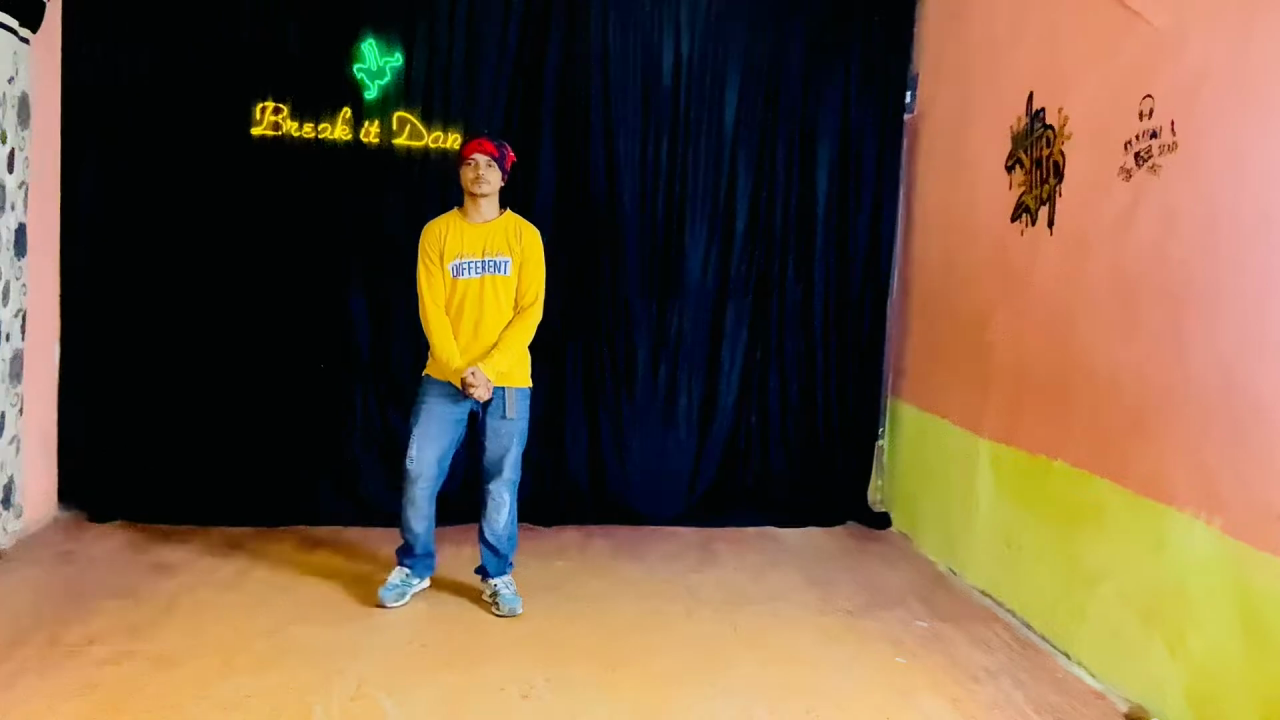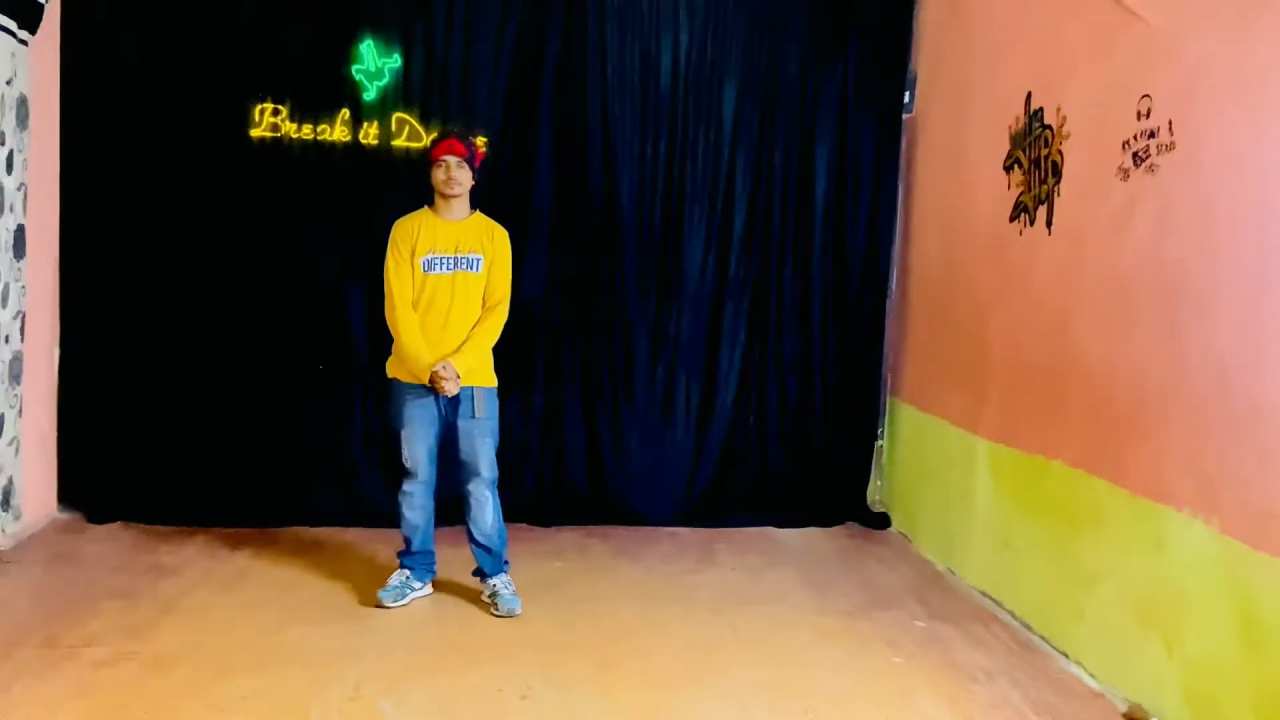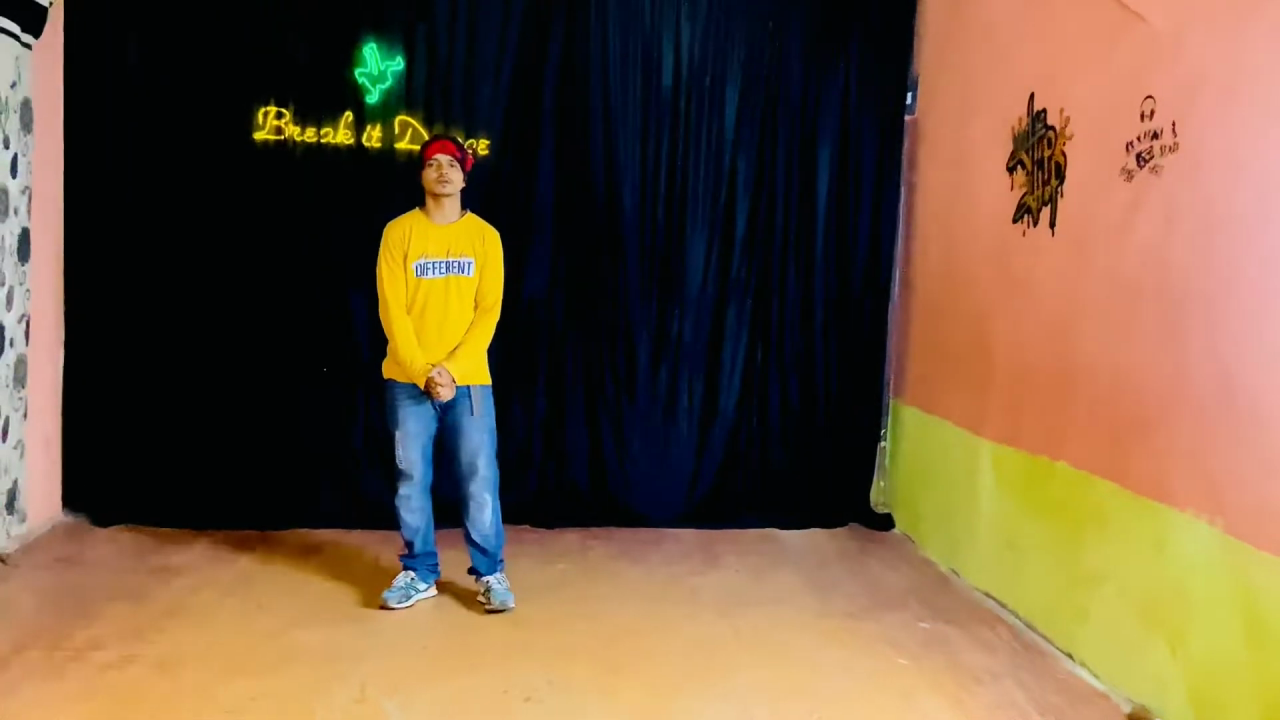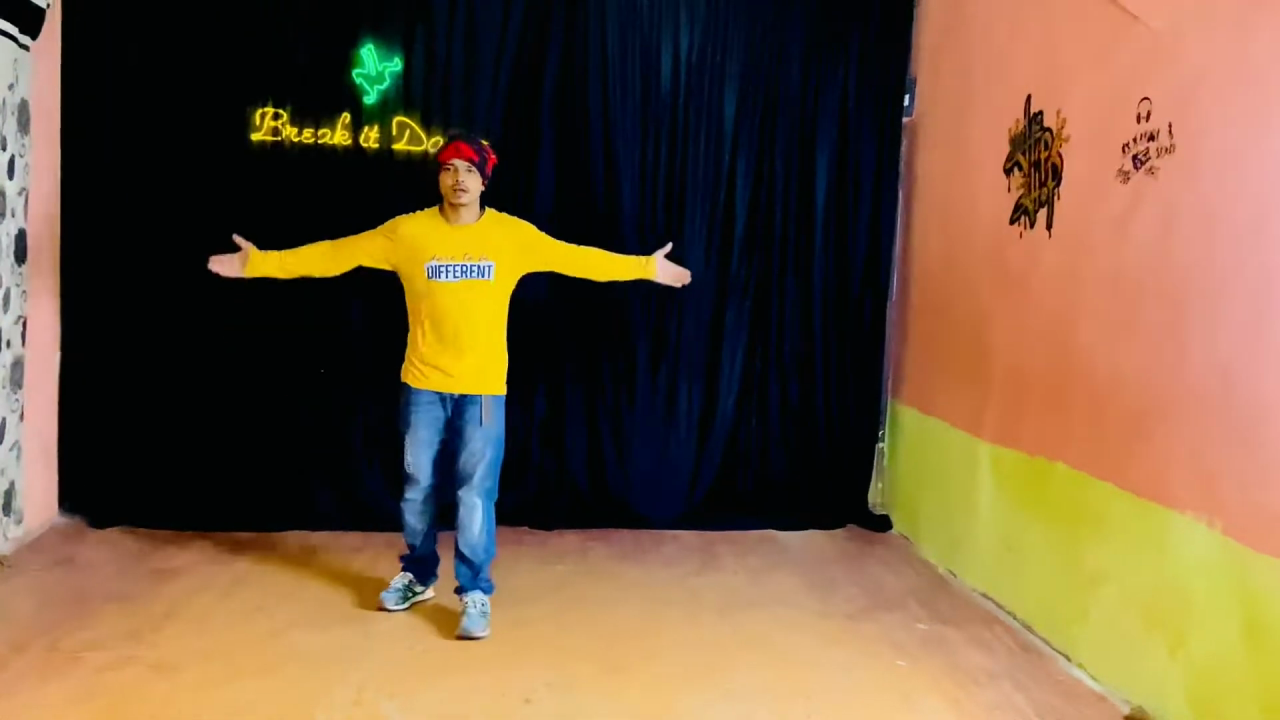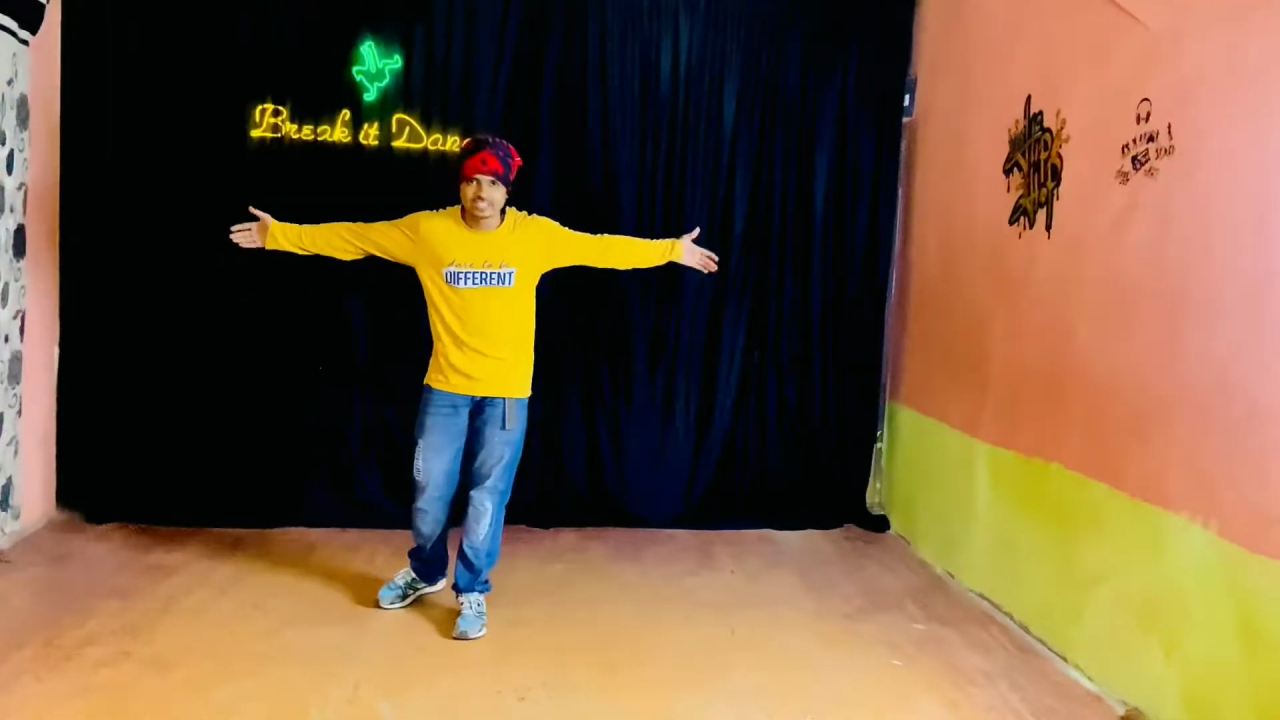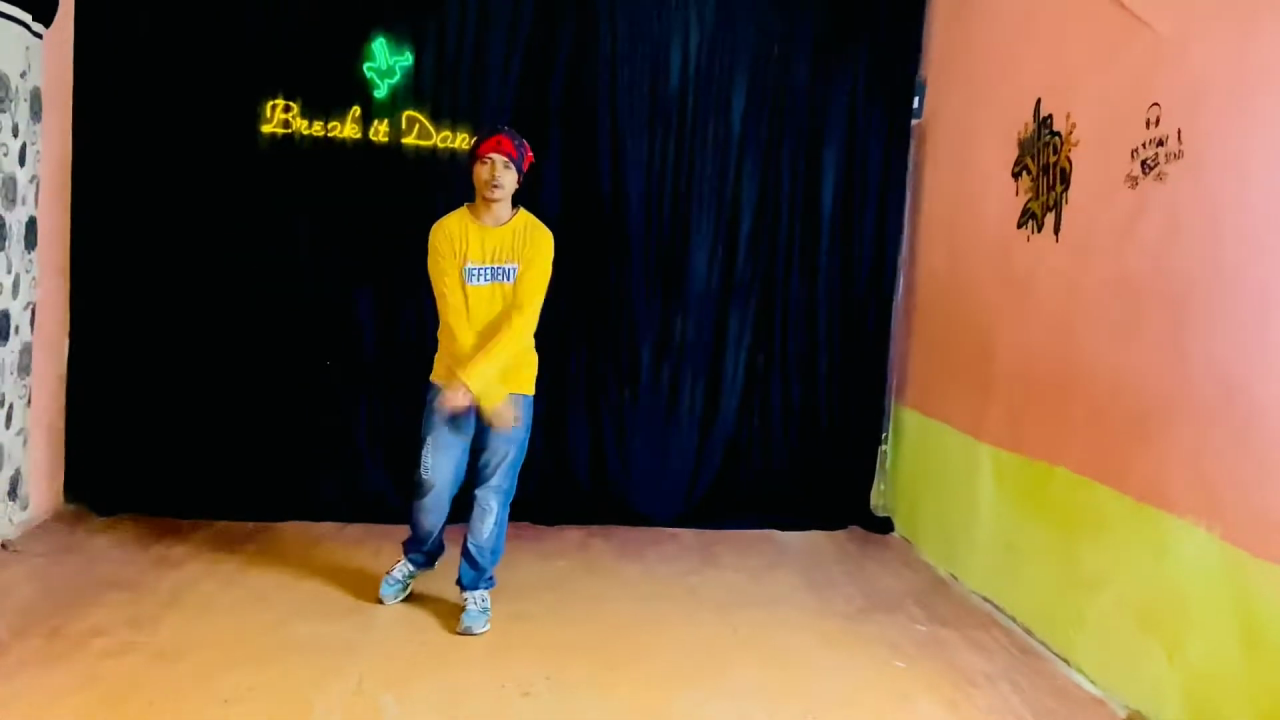
dt=0.5s
person 1, frame 1
left shoulder: (524, 234)
right shoulder: (436, 232)
left elbow: (530, 311)
right elbow: (431, 310)
left wrist: (489, 369)
right wrist: (460, 371)
left hip: (507, 378)
right hip: (443, 377)
left knee: (502, 479)
right knee: (421, 471)
left ankle: (497, 575)
right ankle: (414, 567)
person 1, frame 2
left shoulder: (494, 235)
right shoulder: (406, 230)
left elbow: (496, 310)
right elbow: (397, 308)
left wrist: (457, 365)
right wrist: (428, 368)
left hip: (474, 377)
right hip: (413, 376)
left knee: (481, 477)
right knee: (417, 476)
left ankle: (494, 575)
right ankle: (416, 570)
person 1, frame 3
left shoulder: (484, 236)
right shoulder: (399, 232)
left elbow: (487, 313)
right elbow: (392, 311)
left wrist: (452, 370)
right wrist: (424, 373)
left hip: (469, 376)
right hip: (409, 378)
left knee: (480, 476)
right knee: (412, 477)
left ankle: (489, 573)
right ankle: (419, 572)
person 1, frame 4
left shoulder: (511, 232)
right shoulder: (409, 230)
left elbow: (573, 258)
right elbow: (338, 254)
left wrist: (643, 268)
right wrist: (262, 263)
left hip: (484, 385)
right hip: (424, 383)
left knee: (477, 488)
right knee: (418, 483)
left ankle: (475, 592)
right ankle: (418, 575)
person 1, frame 5
left shoulder: (535, 234)
right shoulder: (427, 230)
left elbow: (602, 248)
right elbow: (355, 238)
left wrist: (673, 251)
right wrist: (279, 234)
left hip: (506, 389)
right hip: (446, 386)
left knee: (489, 493)
right knee: (430, 487)
left ankle: (473, 592)
right ankle: (425, 572)
person 1, frame 6
left shoulder: (536, 236)
right shoulder: (445, 232)
left elbow: (521, 320)
right elbow: (456, 319)
left wrist: (476, 379)
right wrist: (485, 394)
left hip: (511, 380)
right hip: (451, 379)
left knee: (494, 492)
right knee: (436, 483)
left ankle: (476, 589)
right ankle: (417, 559)
